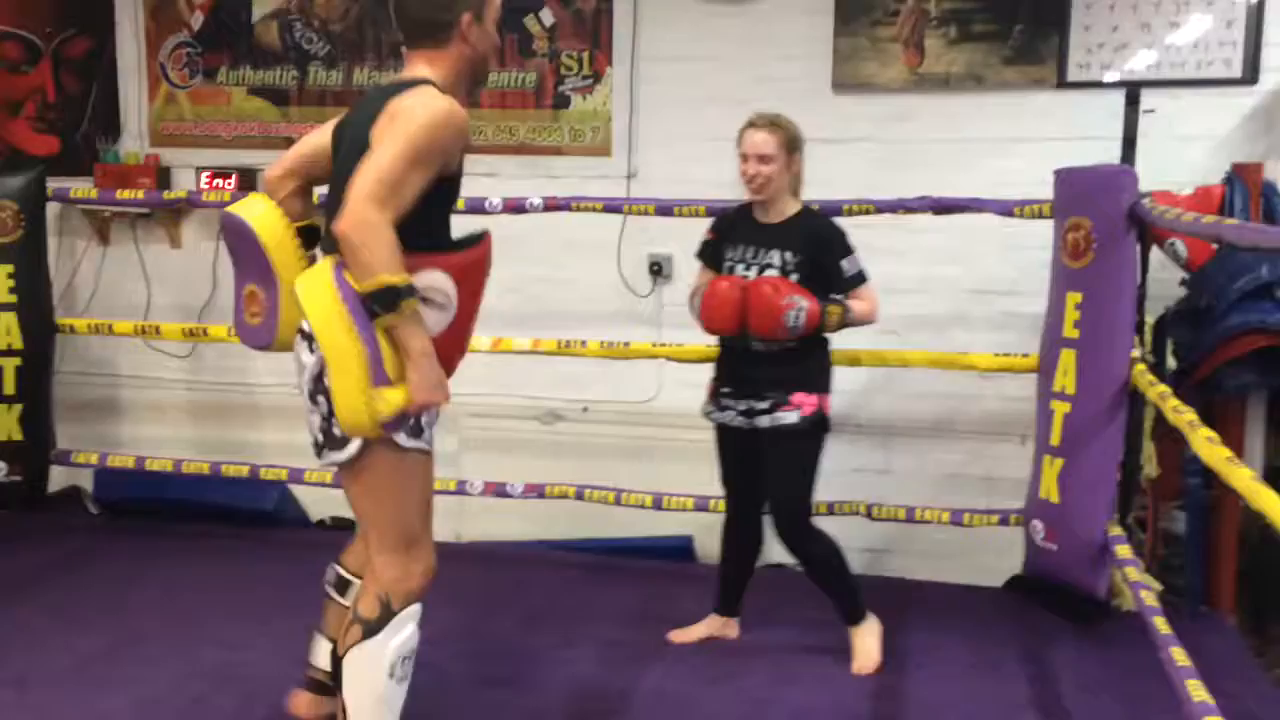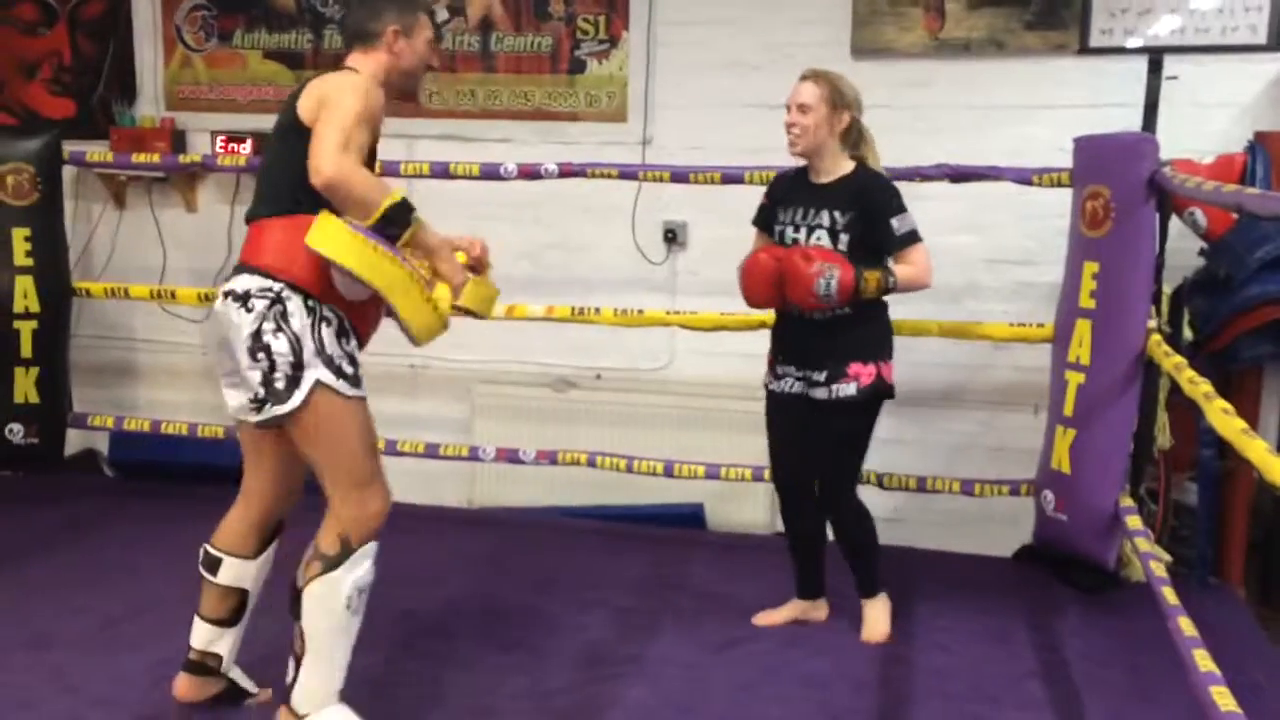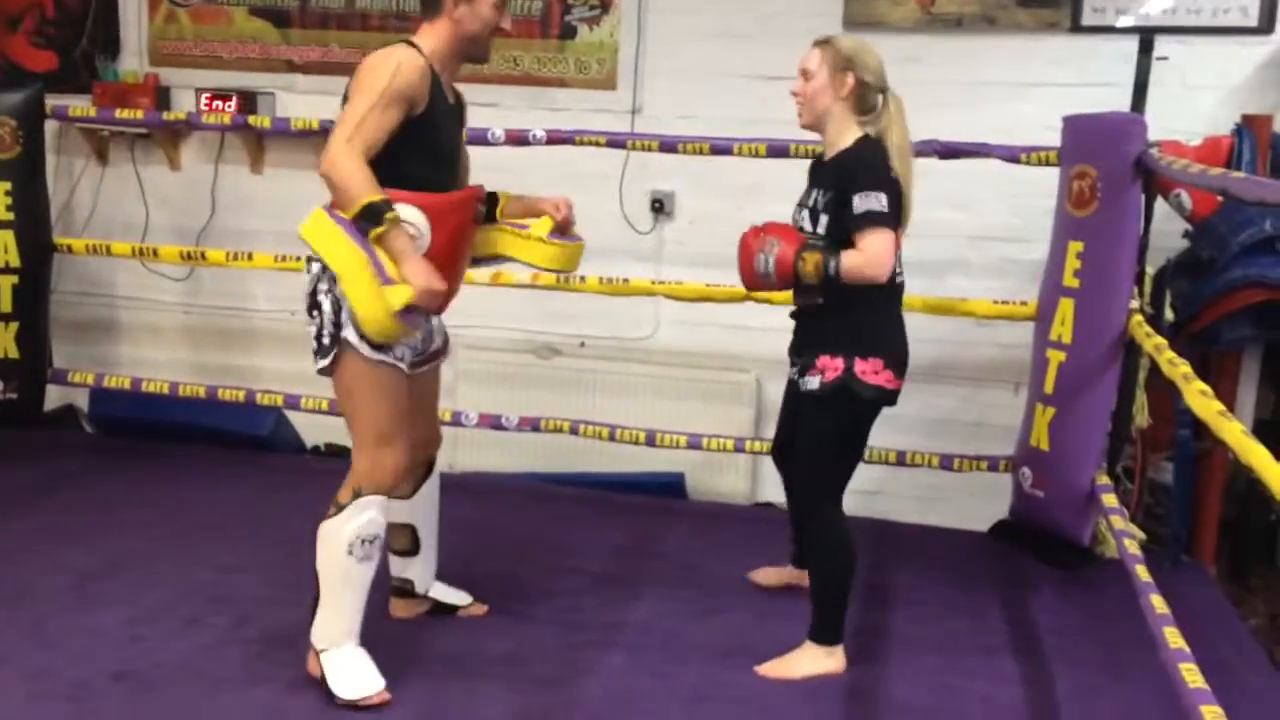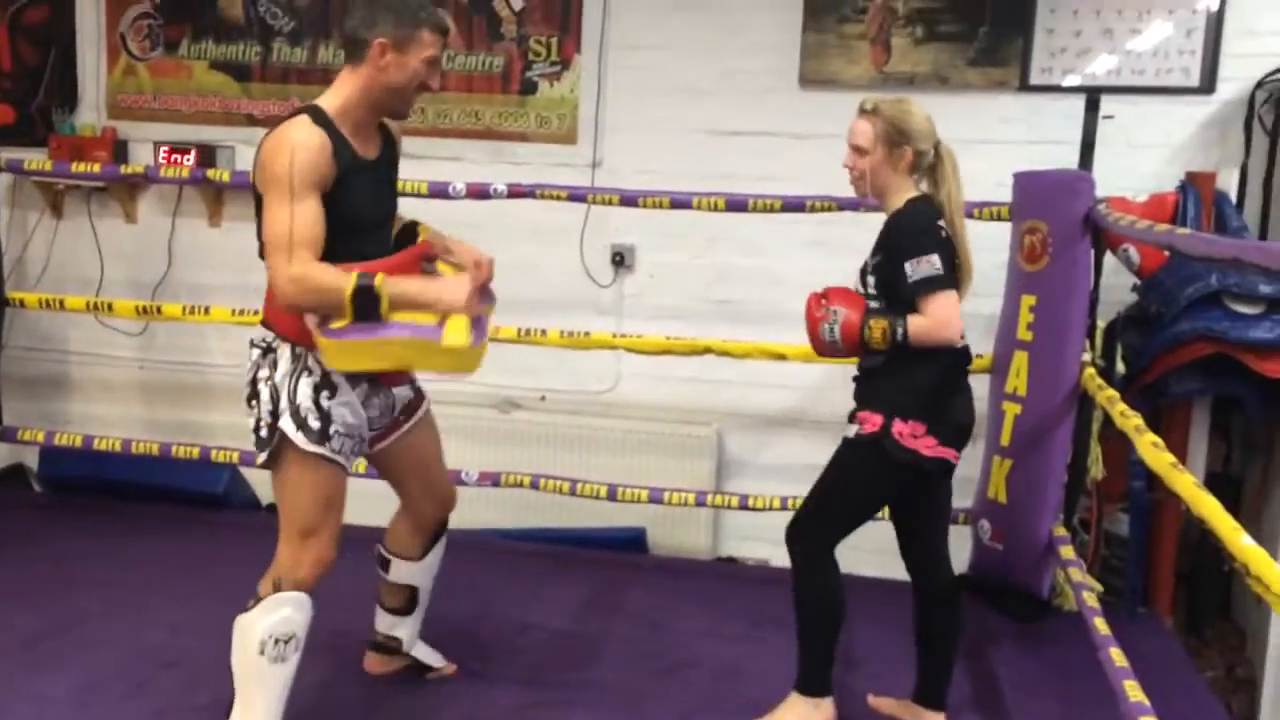
dt=0.7s
person 1, frame 1
left shoulder: (372, 108)
right shoulder: (436, 113)
left elbow: (285, 175)
right elbow: (359, 219)
right wrist: (418, 346)
left knee: (384, 539)
right knee: (405, 566)
person 1, frame 2
left shoulder: (335, 106)
right shoulder: (351, 88)
left elbow: (357, 238)
right elbow: (331, 172)
left wrist: (441, 255)
right wrist: (427, 241)
left hip: (271, 315)
right hip: (287, 315)
left knee: (267, 498)
right knee: (361, 506)
person 1, frame 3
left shoulder: (448, 95)
right shoulder: (399, 68)
left elbow: (457, 201)
right elbow: (341, 159)
left wrist: (531, 209)
right wrist: (404, 258)
left hip: (410, 296)
left knee: (419, 445)
right knee: (379, 462)
left ankle: (413, 586)
right ankle: (333, 645)
person 1, frame 4
left shoulder: (383, 138)
right shoulder: (300, 145)
right elbow: (294, 279)
left wrist: (445, 250)
right wrist: (423, 293)
left hip: (378, 369)
right hip: (308, 371)
left knee: (433, 499)
right knee: (308, 557)
left ankle: (393, 641)
person 2, frame 1
left shoulder: (818, 232)
right shoulder: (728, 225)
left elbow: (866, 307)
right elbow: (702, 290)
left wrist: (817, 315)
right wrist: (710, 307)
left hip: (796, 394)
right hip: (735, 387)
left knee: (791, 518)
right knee: (742, 507)
left ankle: (861, 621)
right ankle: (725, 616)
person 2, frame 2
left shoulder: (870, 190)
right shoulder: (784, 189)
left elbow: (919, 272)
right elbow: (759, 256)
left wrist: (855, 282)
right wrist: (759, 277)
left hip: (854, 362)
right hip: (791, 359)
left knee: (834, 487)
right knee: (791, 481)
left ankle: (873, 594)
right ankle: (810, 598)
person 2, frame 3
left shoulder: (866, 164)
right shoulder: (829, 163)
left elbow: (875, 264)
left wrist: (796, 261)
right wrist: (779, 262)
left hip: (857, 354)
right hip: (825, 346)
left knee: (816, 483)
right knee: (791, 456)
left ankle: (826, 646)
right ankle: (808, 564)
person 2, frame 4
left shoulder: (912, 226)
right shoulder: (915, 222)
left elbow: (946, 326)
left wrist: (864, 331)
right wrist: (862, 324)
left hip: (906, 418)
right hip: (932, 416)
left knee: (809, 537)
right knee: (927, 558)
